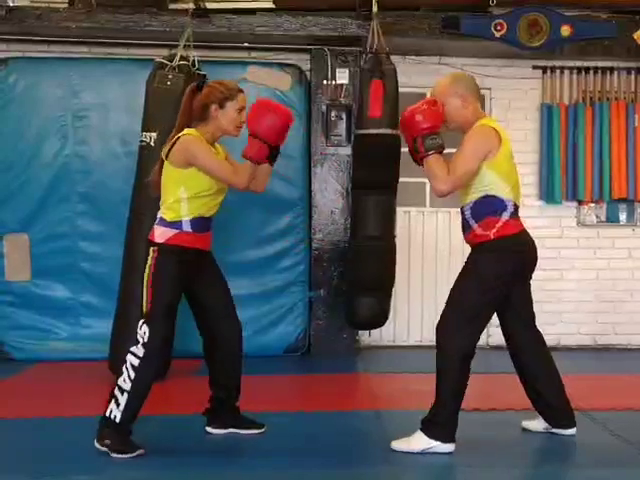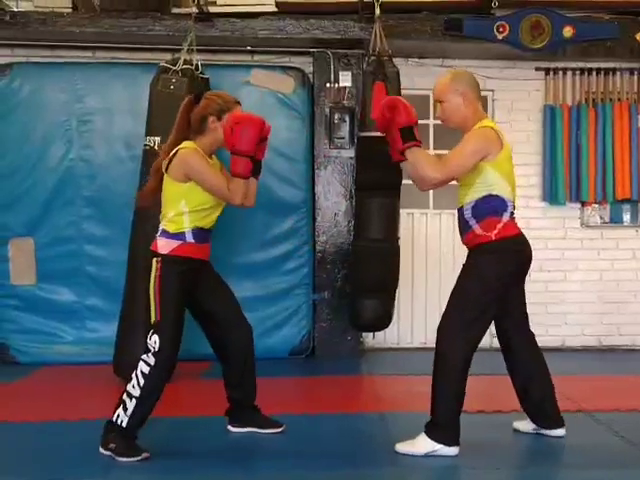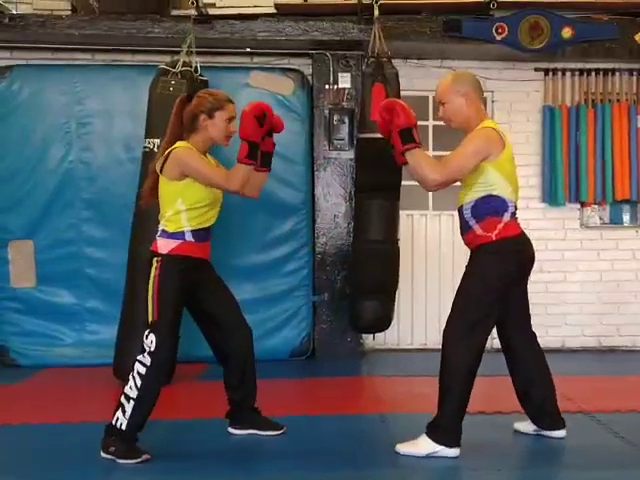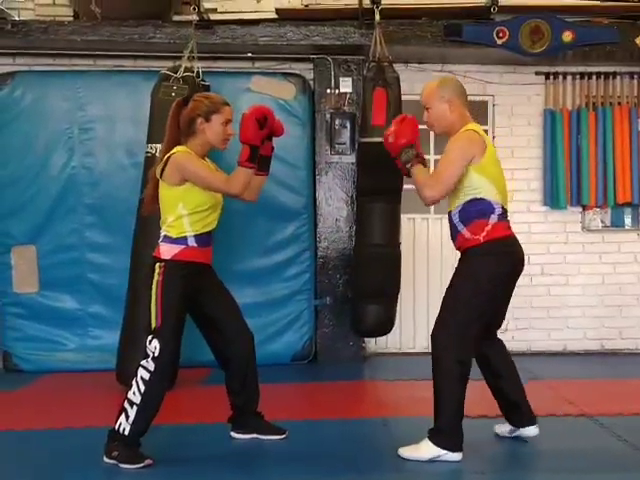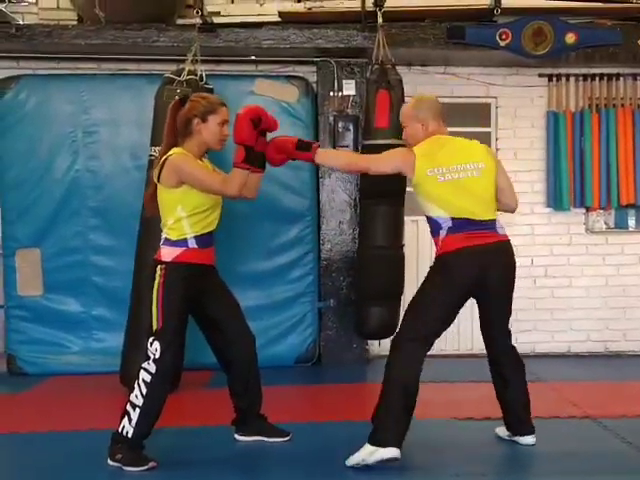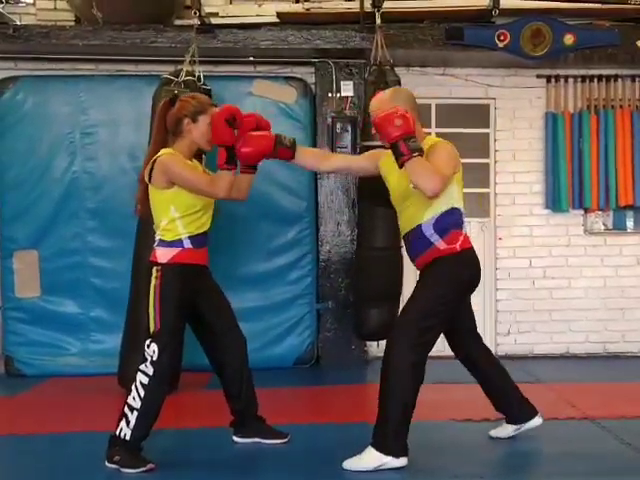
dt=0.4s
person 1, frame 1
left shoulder: (482, 133)
right shoulder: (485, 135)
left elbow: (444, 186)
right elbow: (448, 181)
left wrist: (430, 140)
right wrist: (422, 147)
left hip: (497, 250)
right hip: (512, 248)
left knee: (453, 333)
right knee: (523, 332)
left ankle: (438, 432)
right ankle: (559, 417)
person 1, frame 2
left shoulder: (484, 134)
right shoulder: (476, 138)
left elbow: (434, 173)
right elbow: (425, 180)
left wrist: (408, 135)
right wrist: (400, 145)
left hip: (496, 252)
right hip: (502, 251)
left knee: (454, 335)
right knee: (515, 333)
left ankle: (442, 435)
right ankle: (547, 418)
person 1, frame 3
left shoulder: (485, 136)
right shoulder: (480, 139)
left elbow: (436, 176)
right elbow: (432, 181)
left wrist: (406, 137)
right wrist: (402, 145)
left hip: (498, 252)
right hip: (506, 251)
left knee: (460, 337)
right knee: (517, 335)
left ankle: (443, 436)
right ankle: (548, 419)
person 1, frame 4
left shoulder: (466, 139)
right shoulder: (470, 141)
left elbow: (431, 193)
right elbow: (438, 188)
left wrist: (408, 155)
right wrist: (411, 157)
left hip: (487, 254)
right hip: (499, 252)
left knee: (449, 341)
right knee: (484, 338)
left ankle: (446, 441)
right ankle: (521, 418)
person 1, frame 5
left shoulder: (413, 156)
right shoulder: (483, 152)
left elbow: (353, 162)
right elbow: (509, 204)
left wrist: (300, 150)
left hip: (457, 261)
right hip: (498, 256)
left knee: (410, 343)
right knee: (499, 341)
left ankle: (385, 439)
right ankle: (520, 426)
person 1, frame 6
left shoulder: (441, 150)
right shoulder: (386, 158)
left elbow: (432, 187)
right elbow: (327, 162)
left wrist: (405, 144)
right wrist: (276, 145)
left hip: (453, 264)
right hip: (445, 267)
left knee: (404, 345)
right knee: (468, 343)
left ankle: (389, 447)
right ankle: (521, 413)
person 2, frame 1
left shoulder: (216, 149)
right shoulder: (189, 142)
left elbow: (256, 184)
right elbow: (238, 181)
left wrist: (270, 146)
right wrist: (260, 137)
left hip: (199, 252)
right hip: (170, 252)
left knee: (227, 331)
right knee: (154, 341)
left ankle: (223, 413)
right ankle: (113, 429)
person 2, frame 2
left shoulder: (211, 161)
right shoulder: (187, 155)
left elbow: (247, 199)
right elbow: (235, 196)
left wrist: (253, 153)
right wrist: (241, 153)
left hip: (199, 263)
right hip: (172, 263)
left knee: (238, 333)
right knee: (163, 350)
left ankle: (243, 412)
right ankle: (117, 433)
person 2, frame 3
left shoulder: (207, 160)
right shoulder: (181, 154)
left elbow: (251, 189)
right elbow: (234, 183)
left wrist: (265, 145)
right wrist: (250, 141)
left hip: (199, 263)
right hip: (171, 263)
left knee: (238, 334)
right knee: (158, 351)
left ankle: (243, 414)
right ankle: (117, 436)
person 2, frame 4
left shoulder: (204, 164)
right shoulder: (180, 159)
left elbow: (250, 194)
right elbow: (234, 186)
left wrist: (264, 150)
right wrist: (251, 145)
left hip: (201, 268)
right hip: (173, 269)
left knee: (239, 340)
right knee: (161, 356)
left ankle: (246, 419)
right ankle: (120, 442)
person 2, frame 5
left shoulder: (202, 164)
right shoulder: (177, 161)
left elbow: (248, 190)
right elbow: (232, 188)
left wrist: (258, 145)
right wrist: (245, 145)
left hip: (204, 269)
right hip: (176, 270)
left knee: (241, 341)
right knee: (164, 358)
left ankle: (249, 421)
right ankle: (124, 444)
person 2, frame 6
left shoulder: (192, 164)
right shoulder: (167, 162)
left elbow: (239, 192)
right elbow: (220, 190)
right wrist: (227, 145)
left hip: (197, 269)
right hip: (171, 271)
left knee: (232, 344)
right knee: (161, 358)
left ankle: (247, 422)
right ankle: (122, 446)
